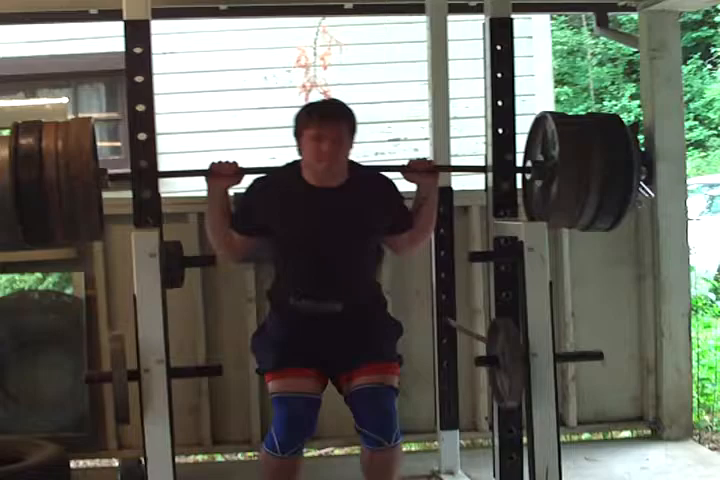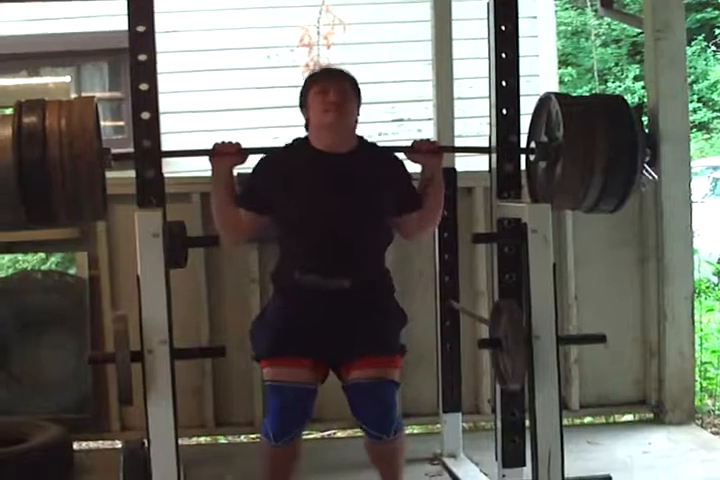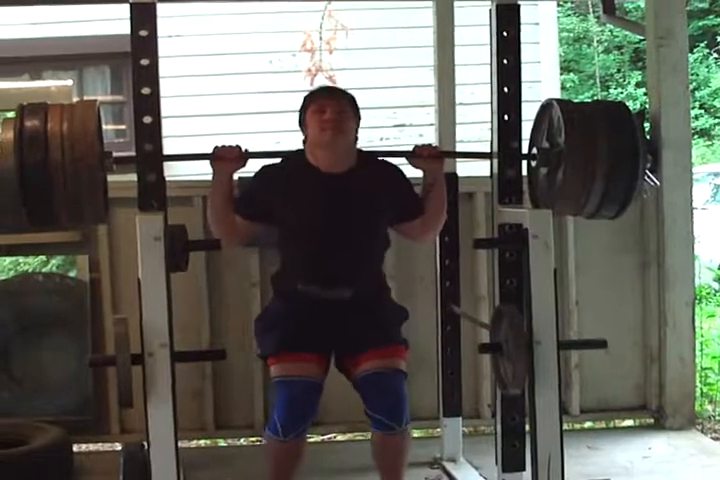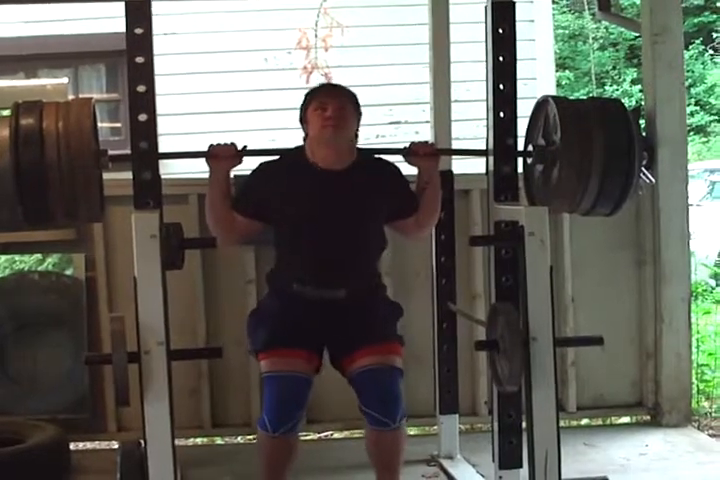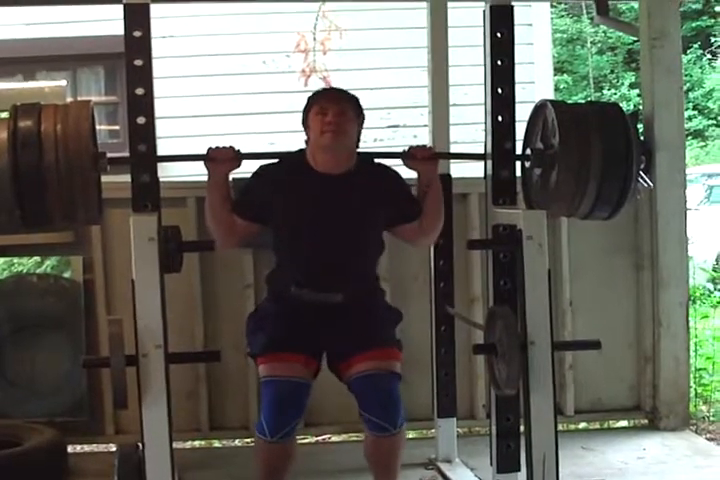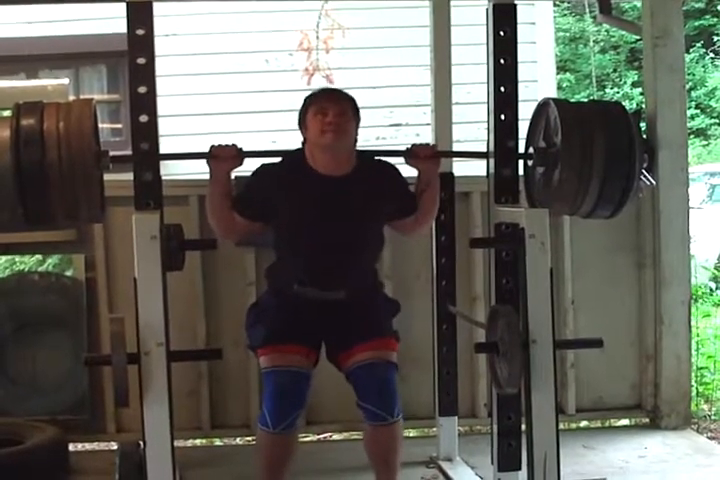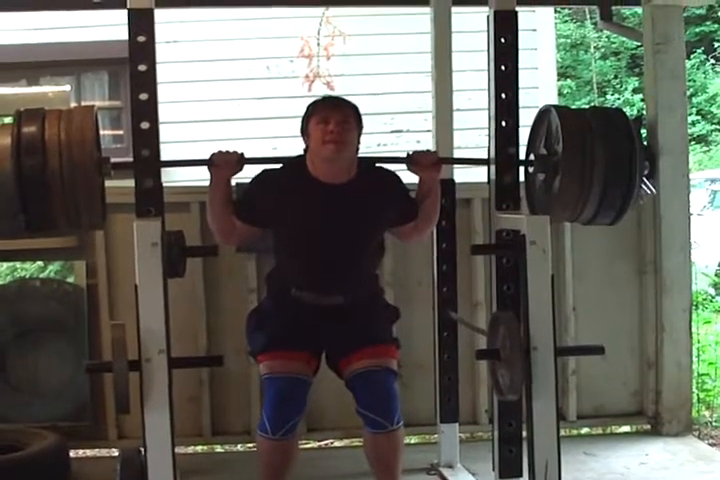
dt=0.5s
person 1, frame 1
left shoulder: (376, 190)
right shoulder: (270, 192)
left elbow: (407, 243)
right elbow: (229, 248)
left wrist: (428, 191)
right wrist: (217, 193)
left hip: (361, 320)
right hip: (294, 323)
left knee: (381, 424)
right knee: (290, 427)
person 1, frame 2
left shoulder: (383, 165)
right shoulder: (277, 166)
left elbow: (418, 228)
right elbow: (234, 232)
left wrist: (432, 170)
right wrist: (221, 172)
left hip: (367, 303)
right hip: (298, 304)
left knee: (379, 414)
right knee: (284, 417)
person 1, frame 3
left shoulder: (384, 177)
right shoulder: (277, 178)
left elbow: (424, 230)
right elbow: (228, 233)
left wrist: (434, 175)
right wrist: (222, 176)
left hip: (366, 304)
right hip: (299, 306)
left knee: (391, 406)
right knee: (292, 410)
person 1, frame 4
left shoulder: (381, 175)
right shoulder: (275, 175)
left elbow: (418, 227)
right elbow: (228, 232)
left wrist: (429, 172)
right wrist: (219, 174)
left hip: (361, 303)
right hip: (293, 305)
left knee: (386, 402)
right knee: (281, 407)
person 1, frame 5
left shoulder: (382, 180)
right shoulder: (274, 178)
left elbow: (424, 234)
right elbow: (227, 235)
left wrist: (429, 177)
right wrist: (218, 178)
left hip: (359, 307)
right hip: (291, 307)
left knee: (385, 407)
right knee: (278, 411)
person 1, frame 6
left shoulder: (381, 177)
right shoulder: (274, 178)
left elbow: (415, 225)
right elbow: (230, 231)
left wrist: (429, 174)
right wrist: (220, 175)
left hip: (360, 301)
right hip: (291, 302)
left knee: (382, 398)
right knee: (281, 403)
person 1, frame 7
left shoulder: (382, 185)
right shoulder: (275, 184)
left elbow: (416, 230)
right elbow: (229, 234)
left wrist: (430, 182)
right wrist: (220, 181)
left hip: (359, 308)
right hip: (291, 308)
left knee: (383, 405)
right knee: (281, 408)
